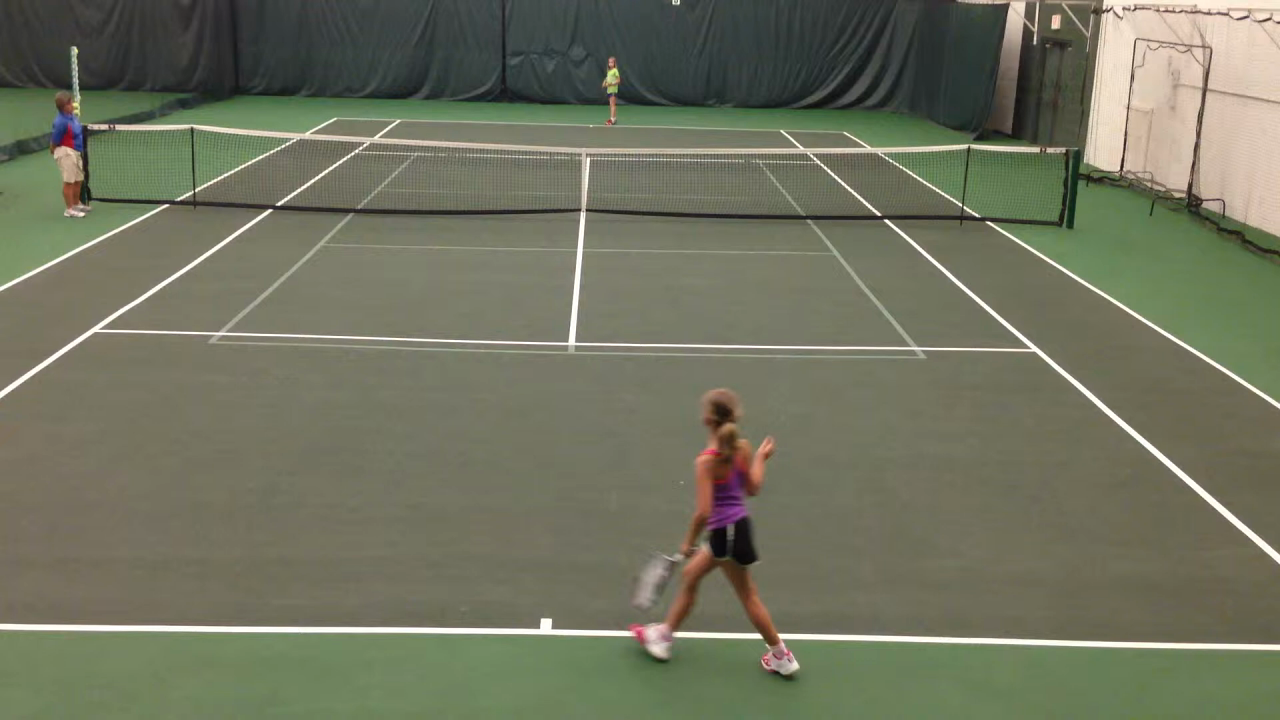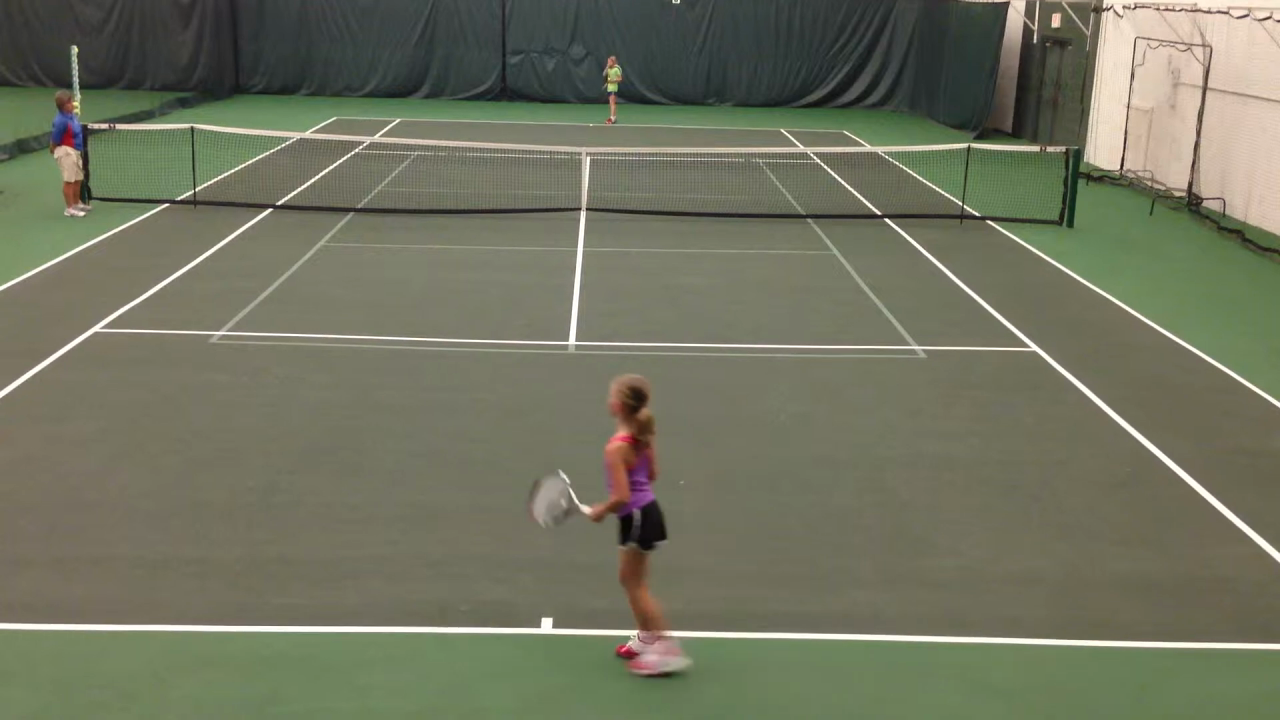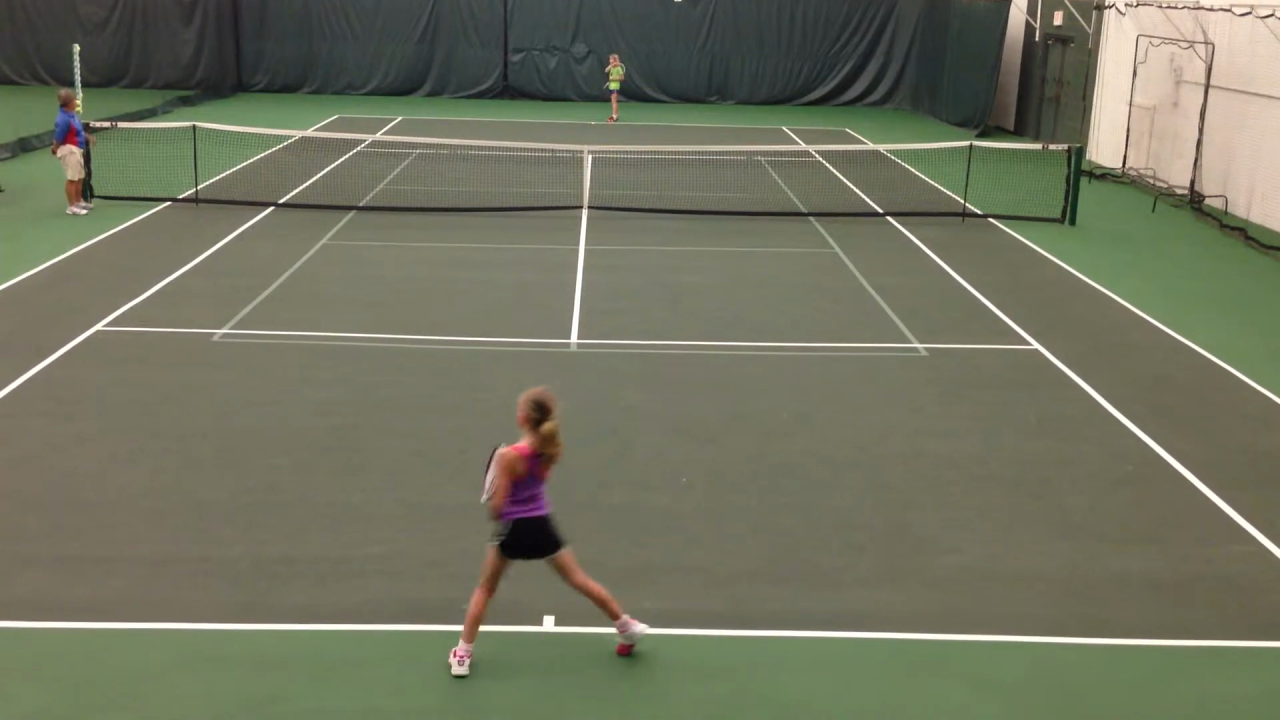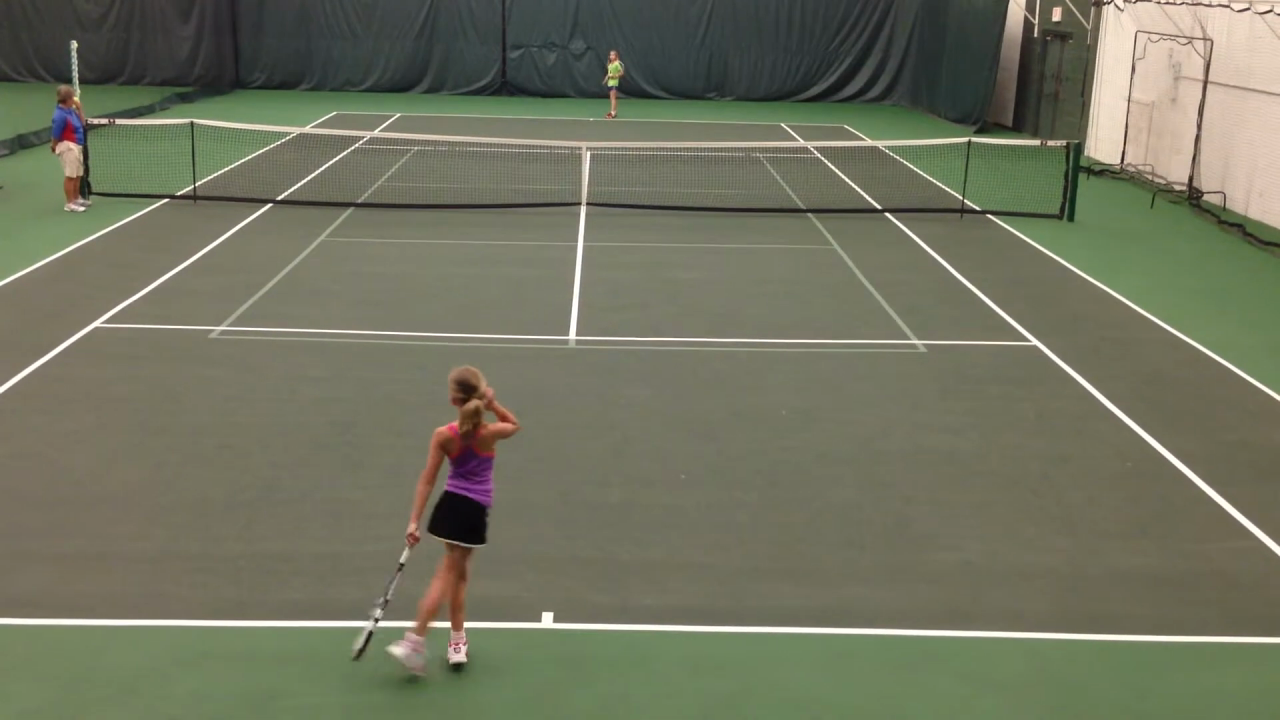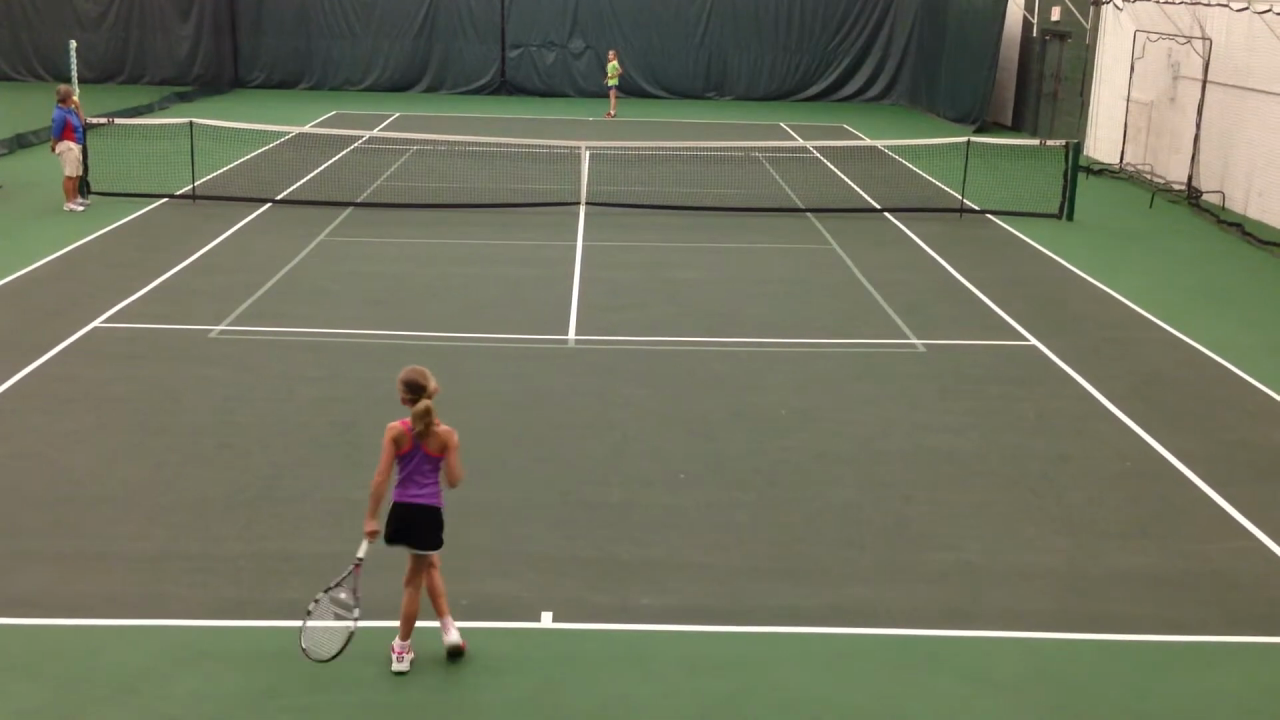
dt=0.4s
person 1, frame 1
left shoulder: (705, 462)
right shoulder: (742, 448)
left elbow: (703, 513)
right elbow: (753, 488)
left wrist: (688, 542)
right wrist: (762, 458)
left hip: (727, 533)
right hip: (736, 526)
left knee: (747, 596)
right knee: (691, 578)
left ankle: (781, 656)
right ankle: (662, 635)
person 1, frame 2
left shoulder: (615, 448)
right shoulder: (643, 437)
left elbow: (622, 497)
left wrist: (599, 511)
left hip: (636, 519)
right hip: (649, 513)
left knee: (633, 585)
right knee: (634, 582)
left ankle: (662, 651)
right ankle: (647, 640)
person 1, frame 3
left shoulder: (508, 456)
right shoulder: (550, 451)
left elbow: (498, 502)
left wrist: (493, 513)
right wrist: (550, 430)
left hip: (514, 528)
right hip: (542, 525)
left knee: (485, 589)
right knee: (578, 580)
left ankle: (463, 654)
right ankle: (627, 626)
person 1, frame 4
left shoulder: (443, 435)
right shoulder: (490, 431)
left elbow: (426, 480)
right elbow: (514, 425)
left wrist: (414, 521)
right wrist: (493, 406)
left hip: (450, 504)
right hip: (475, 510)
left knee: (458, 572)
right knee: (447, 577)
left ankle: (457, 641)
right ankle: (413, 642)
person 1, frame 5
left shoulder: (395, 430)
right shoulder: (446, 434)
left elbow: (381, 477)
right elbow: (454, 481)
left wrist: (371, 518)
left hip: (401, 510)
right hip: (428, 512)
left knee: (429, 566)
right knee: (414, 580)
left ankle: (448, 628)
right ankle: (402, 649)
